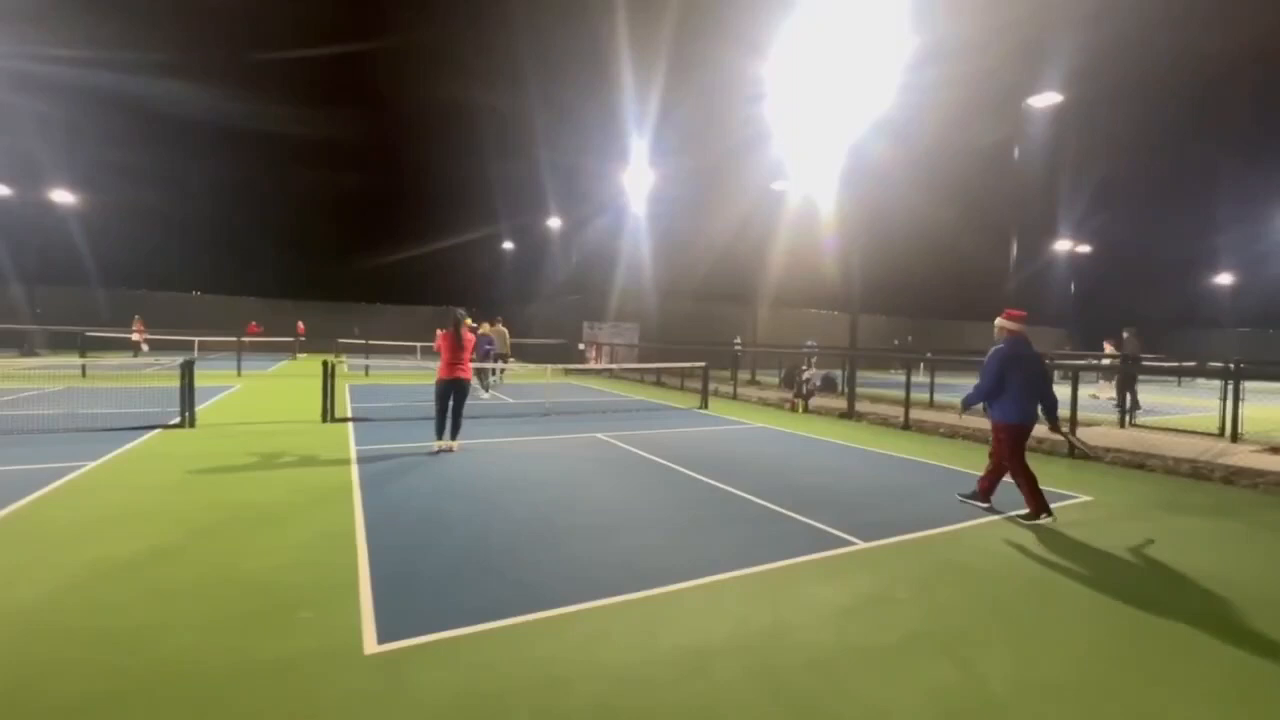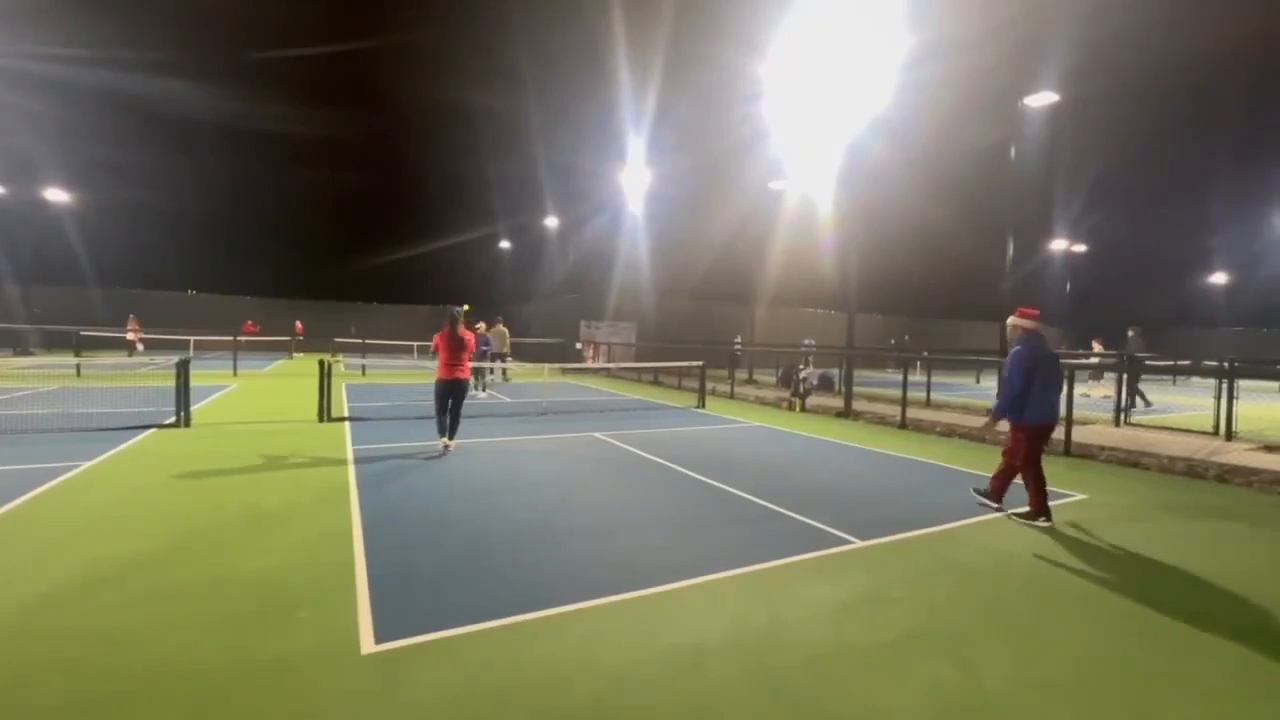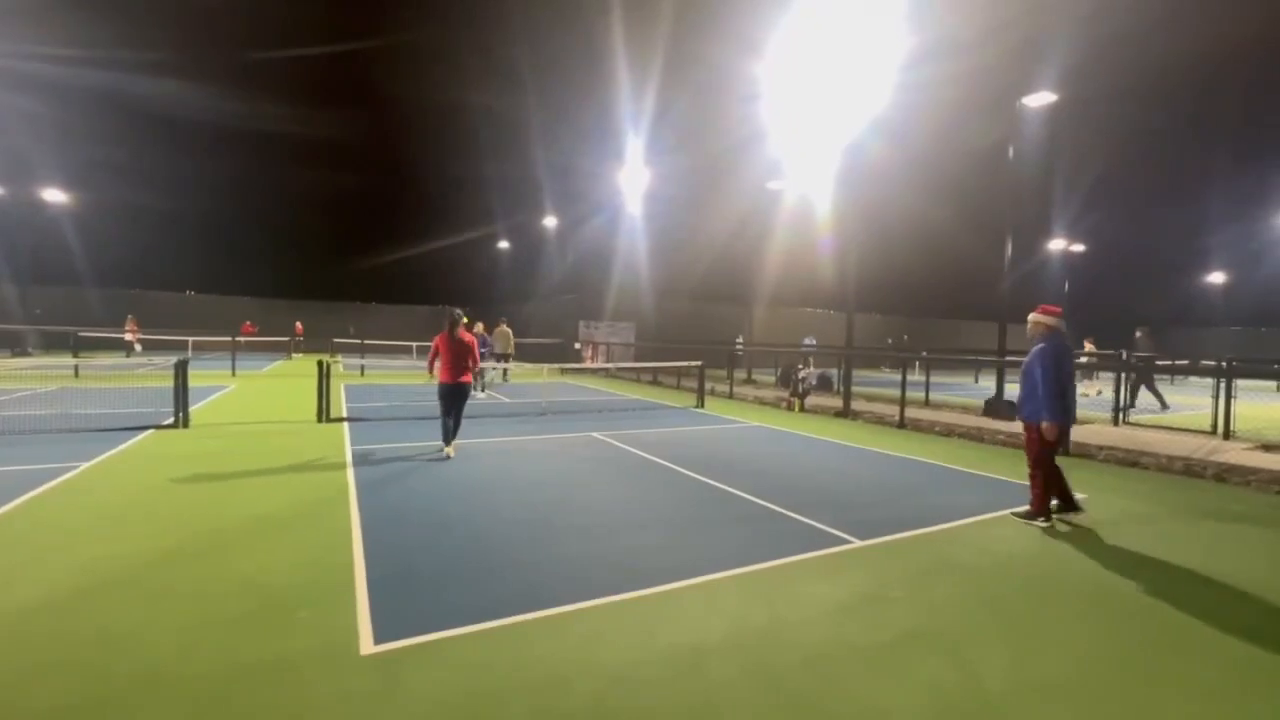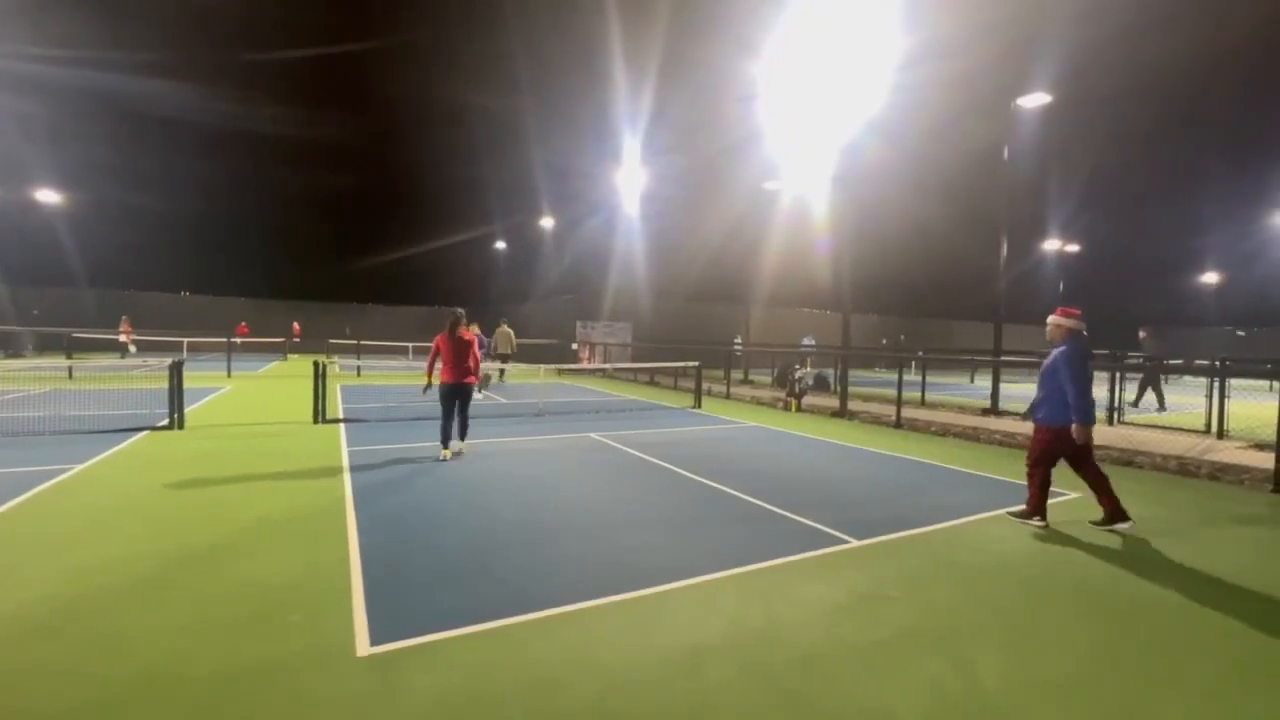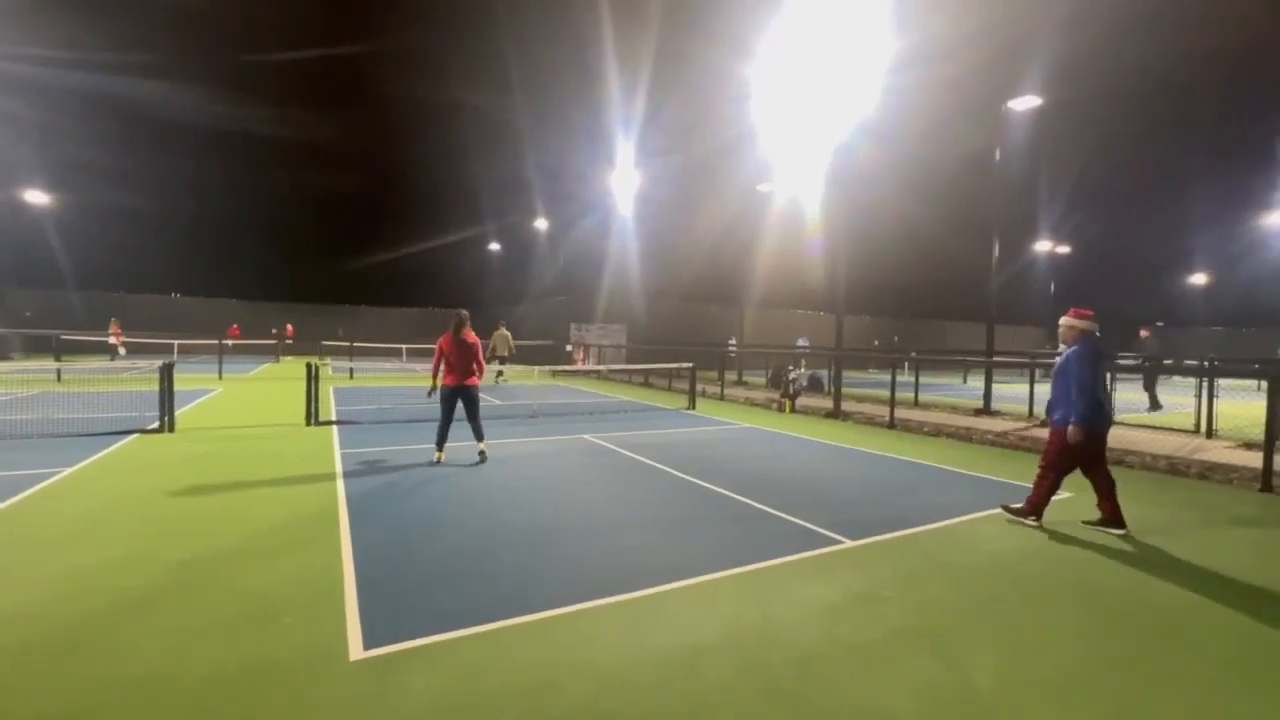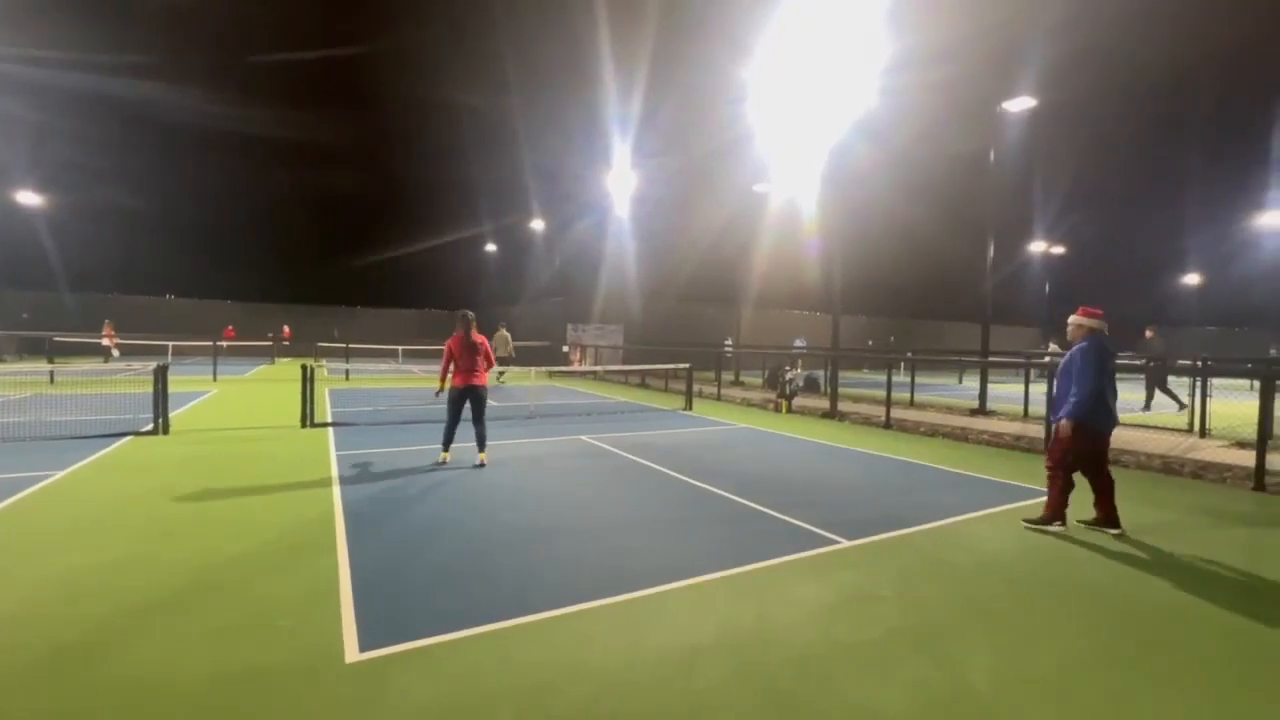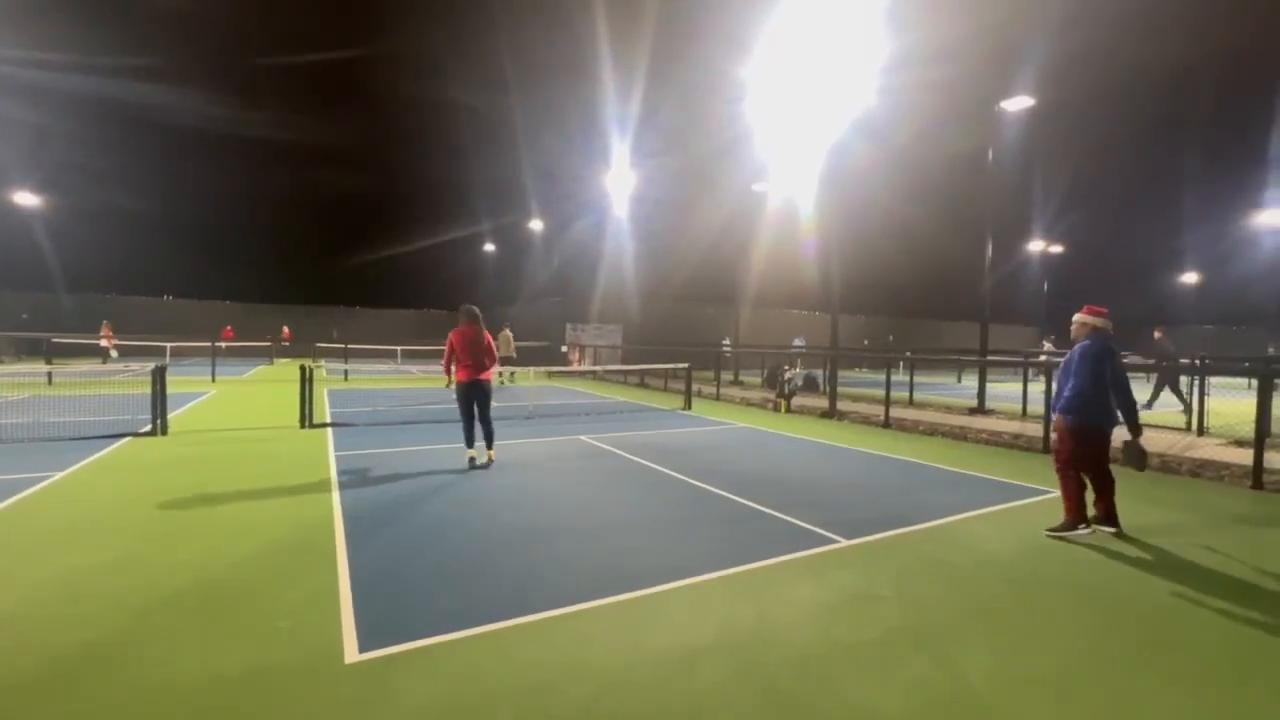
dt=0.2s
person 1, frame 1
left shoulder: (1000, 353)
right shoulder: (1033, 356)
left elbow: (985, 386)
right elbow: (1046, 389)
left wrist: (966, 403)
right wrist: (1052, 417)
left hip: (1007, 418)
right hip: (1024, 417)
left knee: (1014, 463)
right knee: (999, 458)
left ankle: (1040, 510)
right ankle: (982, 494)
person 1, frame 2
left shoulder: (1021, 353)
right shoulder: (1047, 353)
left elbow: (1011, 389)
right elbow: (1054, 387)
left wrist: (994, 414)
left hip: (1028, 419)
right hip: (1044, 417)
left knee: (1027, 464)
right knee: (1012, 456)
left ankle: (1040, 513)
right ankle: (994, 493)
person 1, frame 3
left shoulder: (1044, 350)
right shoulder: (1059, 348)
left elbow: (1048, 387)
left wrist: (1048, 418)
left hip: (1043, 420)
right hip: (1056, 418)
left knee: (1038, 465)
right knee: (1045, 463)
left ankle: (1040, 513)
right ankle: (1067, 503)
person 1, frame 4
left shoulder: (1066, 353)
right shoulder: (1070, 351)
left elbow: (1077, 390)
left wrist: (1078, 420)
right wrist: (1035, 407)
left hip: (1056, 422)
right hip: (1073, 422)
left knee: (1037, 465)
right knee: (1087, 467)
left ankle: (1035, 513)
right ankle: (1116, 514)
person 1, frame 5
left shoulder: (1078, 353)
right shoulder: (1090, 352)
left elbow: (1083, 392)
left wrist: (1076, 422)
right wrist: (1069, 419)
left hip: (1076, 426)
right hip: (1095, 424)
left knee: (1051, 467)
right knee: (1097, 470)
left ankle: (1031, 511)
right ankle: (1113, 519)
person 1, frame 6
left shoulder: (1083, 351)
right shoulder: (1102, 352)
left elbow: (1084, 389)
right elbow: (1106, 391)
left wrist: (1070, 417)
right wrist: (1101, 420)
left hip: (1079, 423)
right hip: (1100, 423)
left knee: (1058, 467)
right knee: (1098, 471)
left ankle: (1053, 516)
right ankle: (1108, 519)
person 1, frame 7
left shoulder: (1084, 350)
right shoulder: (1109, 353)
left elbow: (1077, 385)
right elbow: (1123, 391)
left wrist: (1060, 412)
right wrist: (1133, 423)
left hip: (1078, 422)
right hip: (1101, 421)
left knee: (1068, 469)
right knee: (1098, 470)
left ankle: (1076, 520)
right ankle: (1107, 517)
